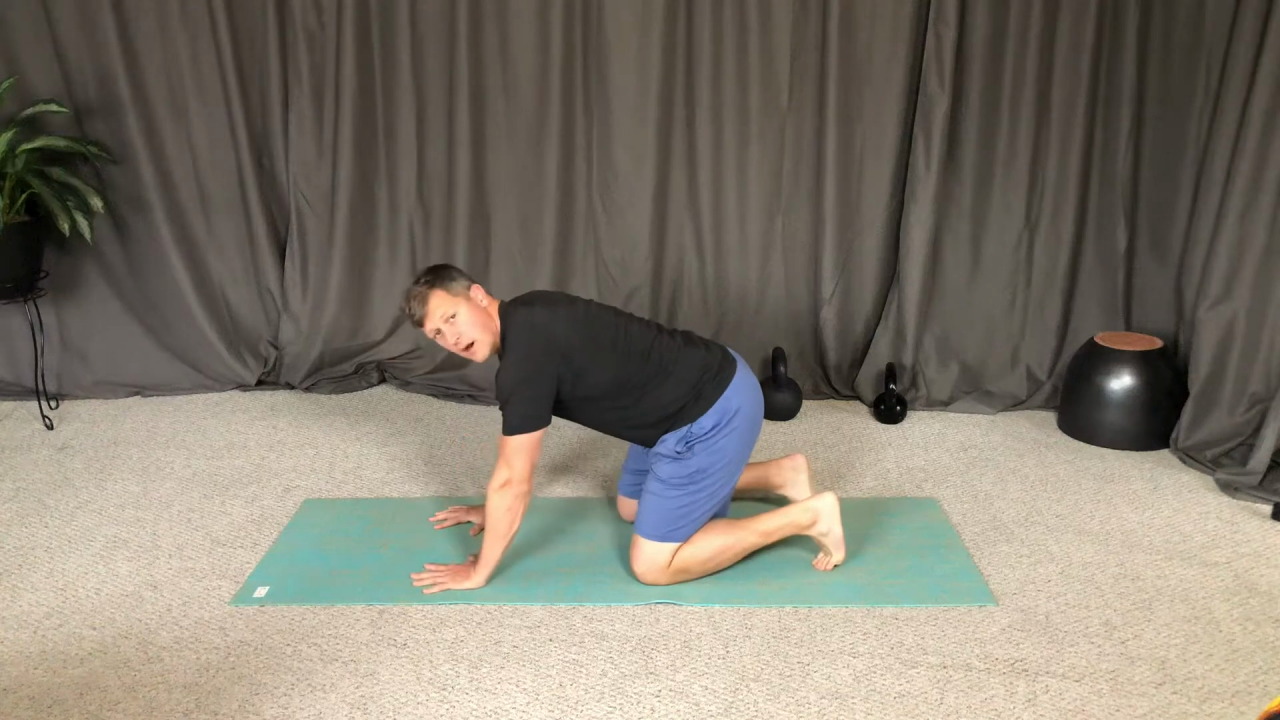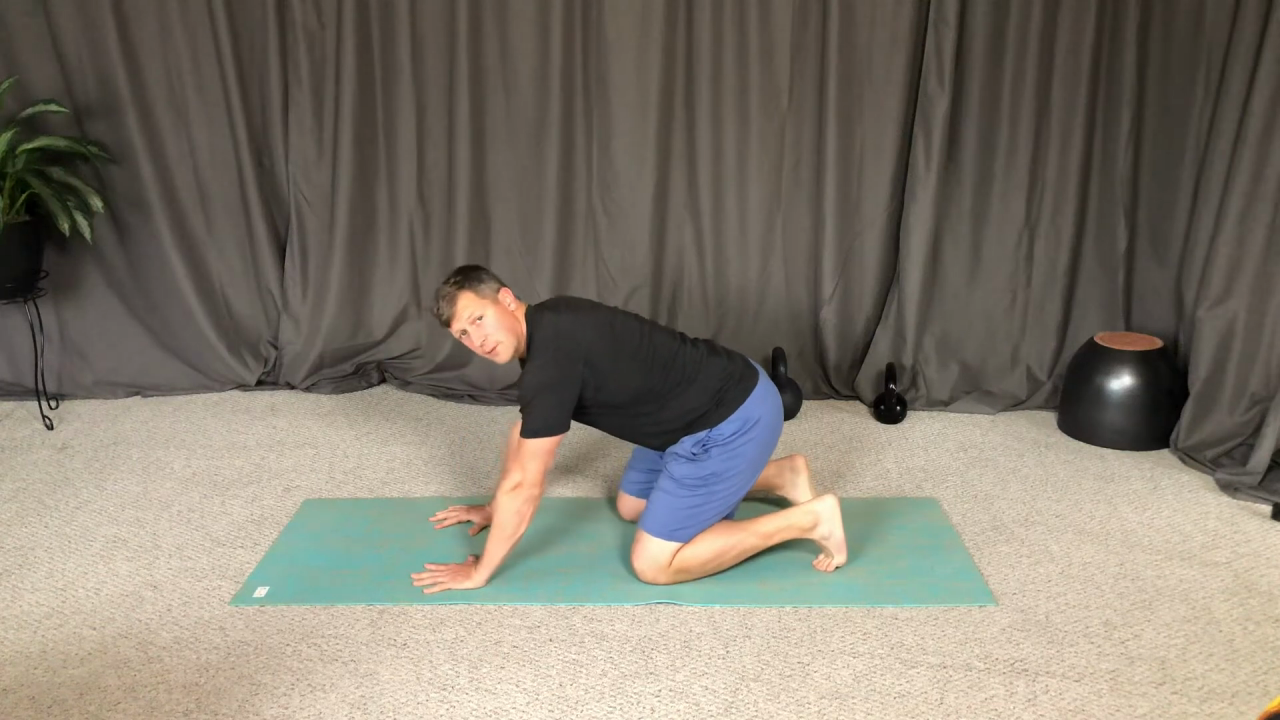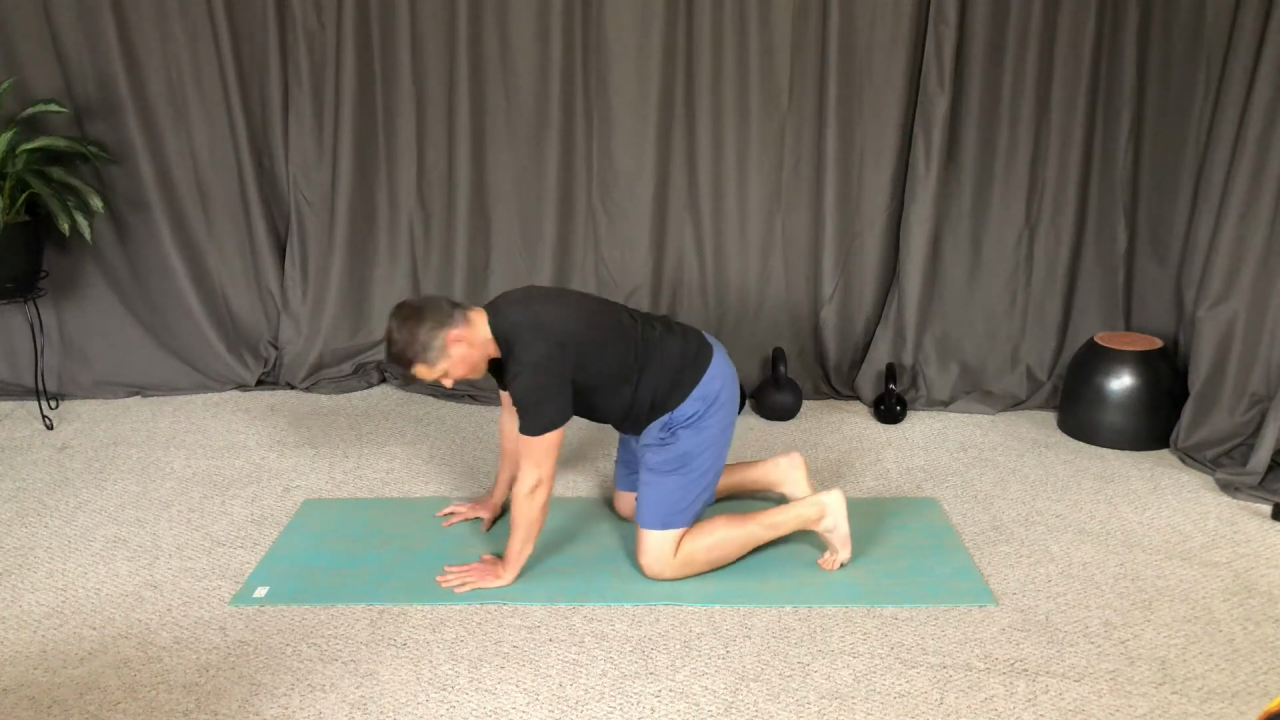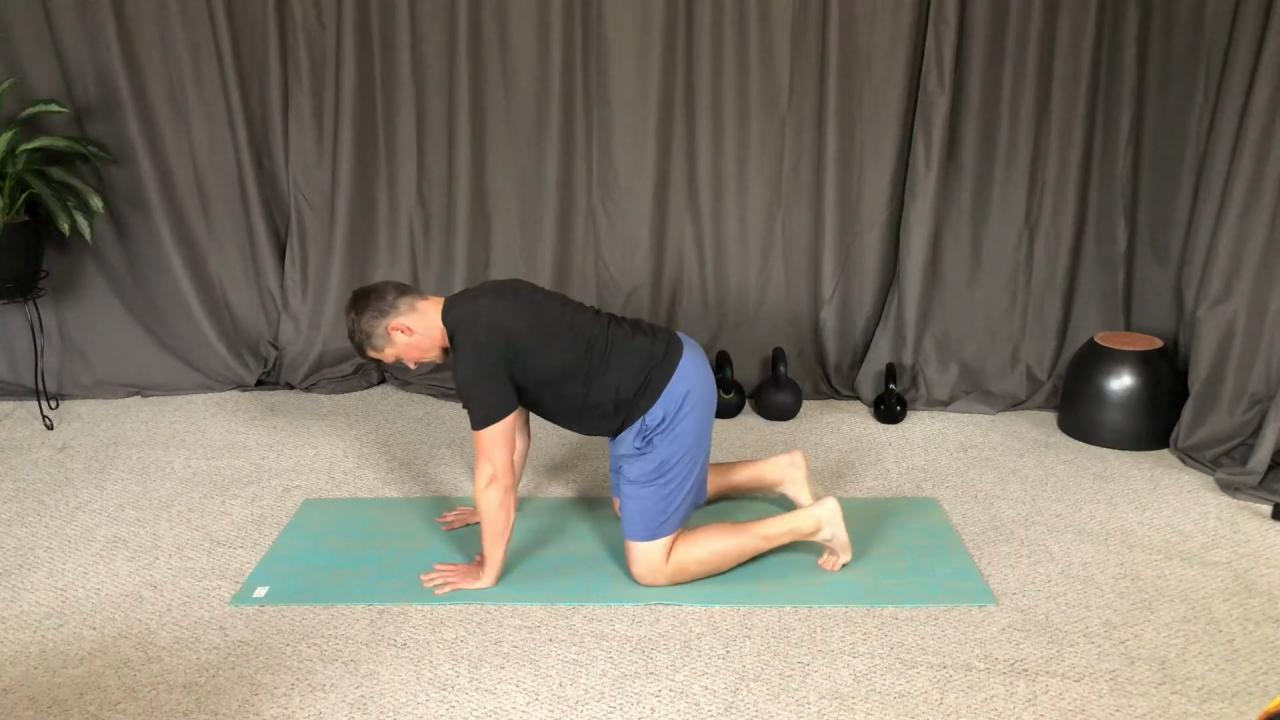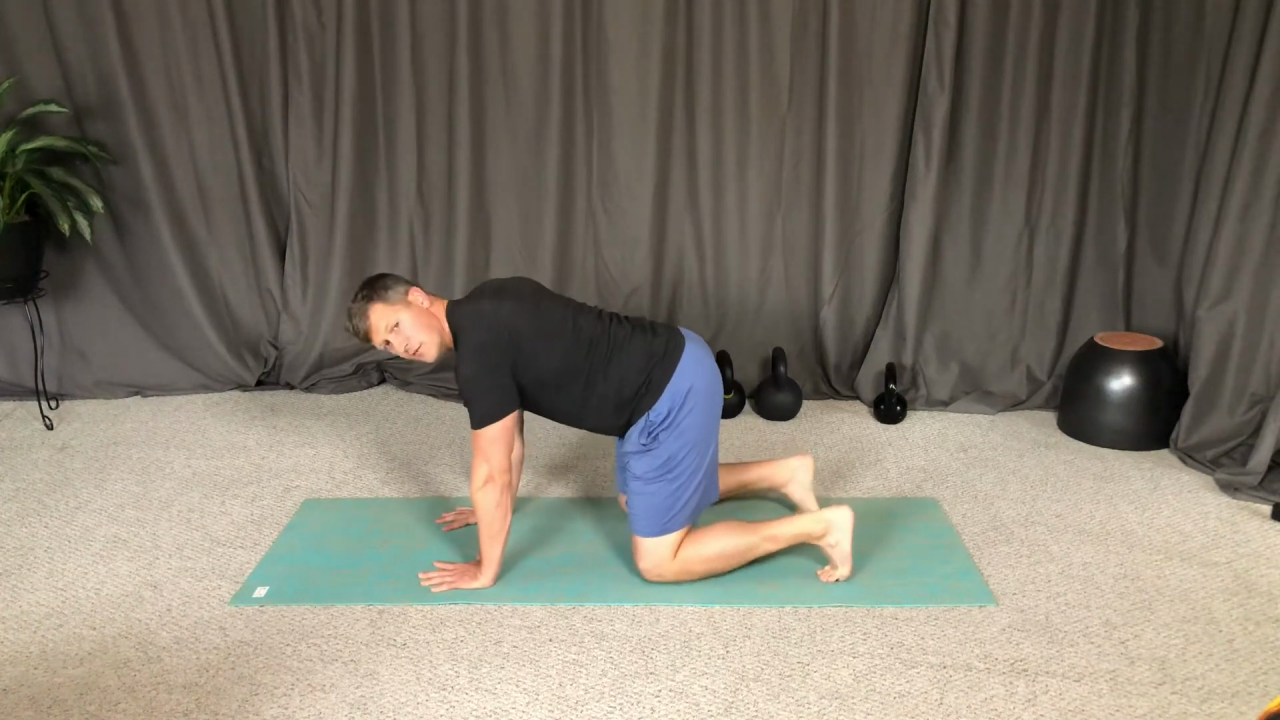
dt=1s
person 1, frame 1
left shoulder: (525, 355)
right shoulder: (524, 321)
left elbow: (514, 481)
right elbow: (521, 433)
left wrist: (478, 571)
right wrist: (493, 509)
left hip: (713, 412)
right hip: (708, 386)
left knee: (652, 564)
right knee: (631, 507)
left ankle: (807, 515)
right ankle: (779, 474)
person 1, frame 2
left shoulder: (551, 359)
right shoulder: (545, 328)
left elbow: (525, 483)
right elbow: (526, 430)
left wrist: (480, 572)
right wrist: (494, 508)
left hip: (734, 420)
right hip: (717, 400)
left knee: (653, 564)
right knee: (631, 506)
left ankle: (809, 519)
right ankle: (781, 475)
person 1, frame 3
left shoulder: (535, 356)
right shoulder: (489, 323)
left elbow: (535, 480)
right elbow: (515, 418)
left wrist: (506, 569)
right wrist: (495, 499)
left hip: (695, 394)
right hip: (659, 382)
left knee: (660, 559)
right knee: (630, 504)
left ankle: (814, 511)
right ankle: (776, 474)
person 1, frame 4
left shoulder: (476, 349)
right shoulder: (476, 313)
left elbow: (494, 474)
right elbow: (516, 427)
left wrist: (487, 572)
right wrist: (498, 506)
left hip: (667, 398)
right hip: (668, 369)
left knee: (651, 566)
right knee: (630, 506)
left ankle: (810, 522)
right ankle: (776, 472)
person 1, frame 5
left shoulder: (479, 349)
right shoulder: (482, 312)
left elbow: (490, 474)
right elbow: (509, 433)
left wrist: (485, 571)
right wrist: (497, 508)
left hip: (673, 392)
right hip: (675, 363)
left knee: (658, 561)
right knee: (636, 502)
left ankle: (819, 526)
right ankle: (783, 474)
